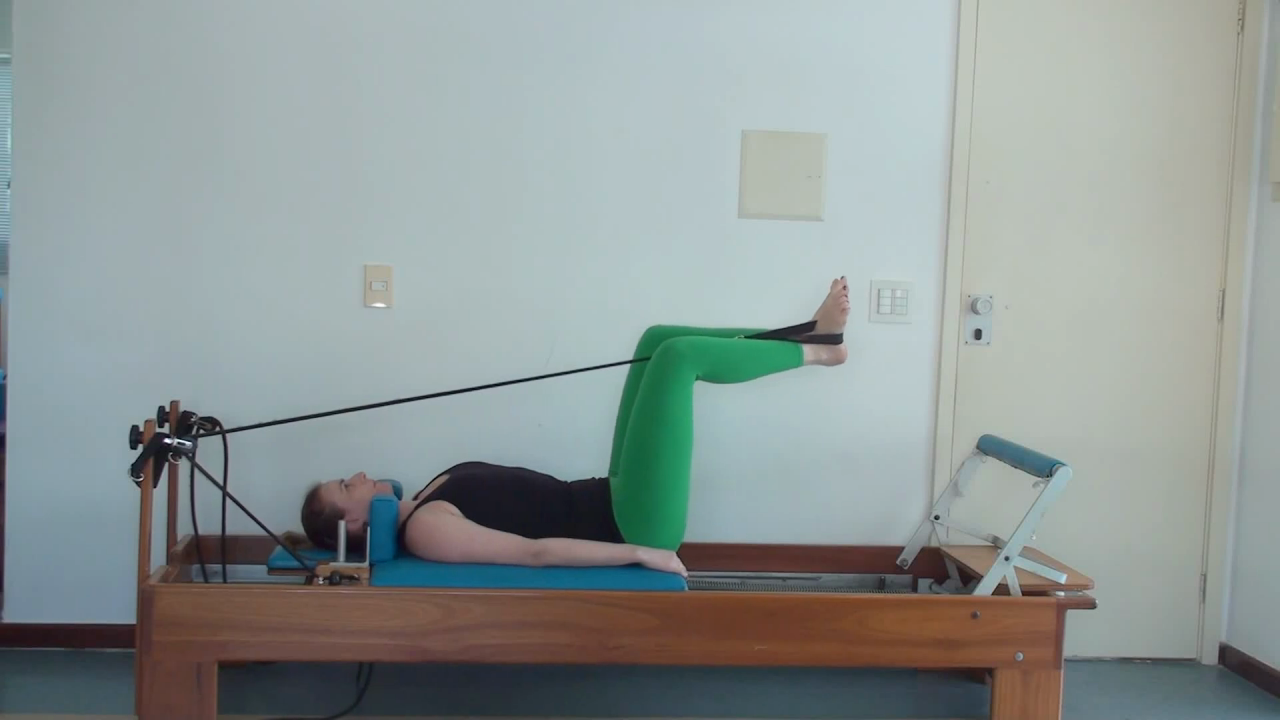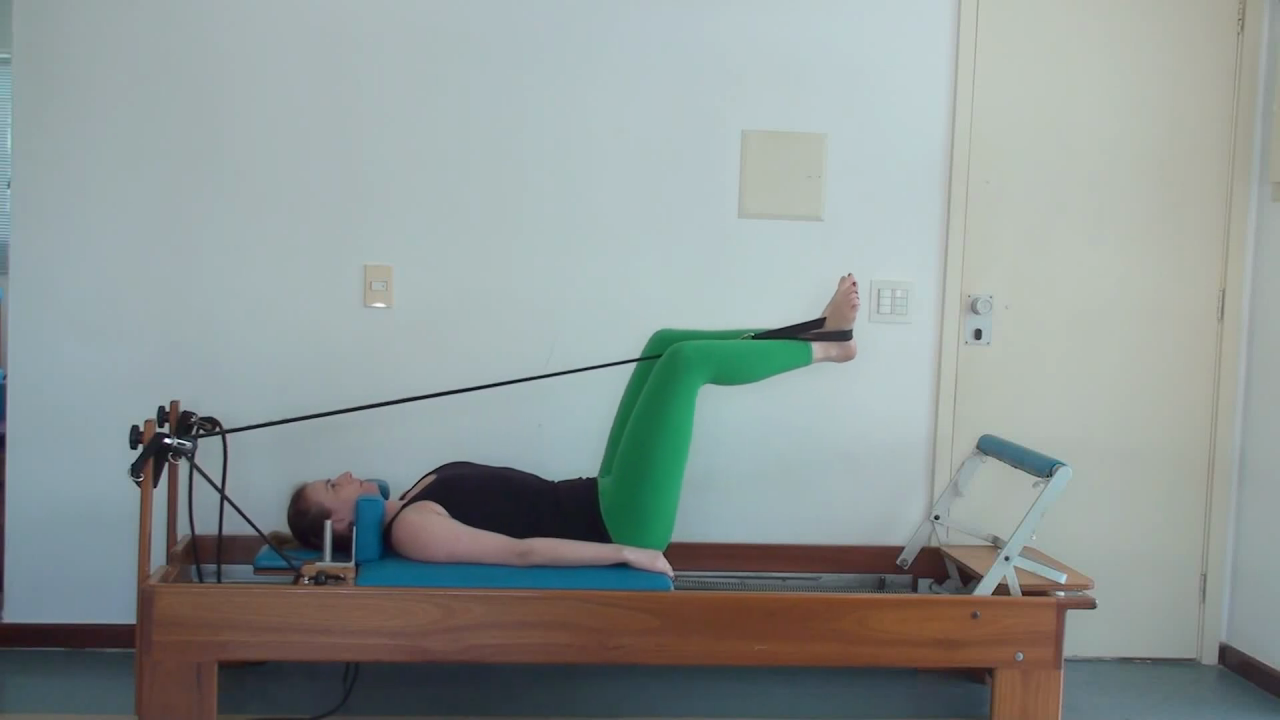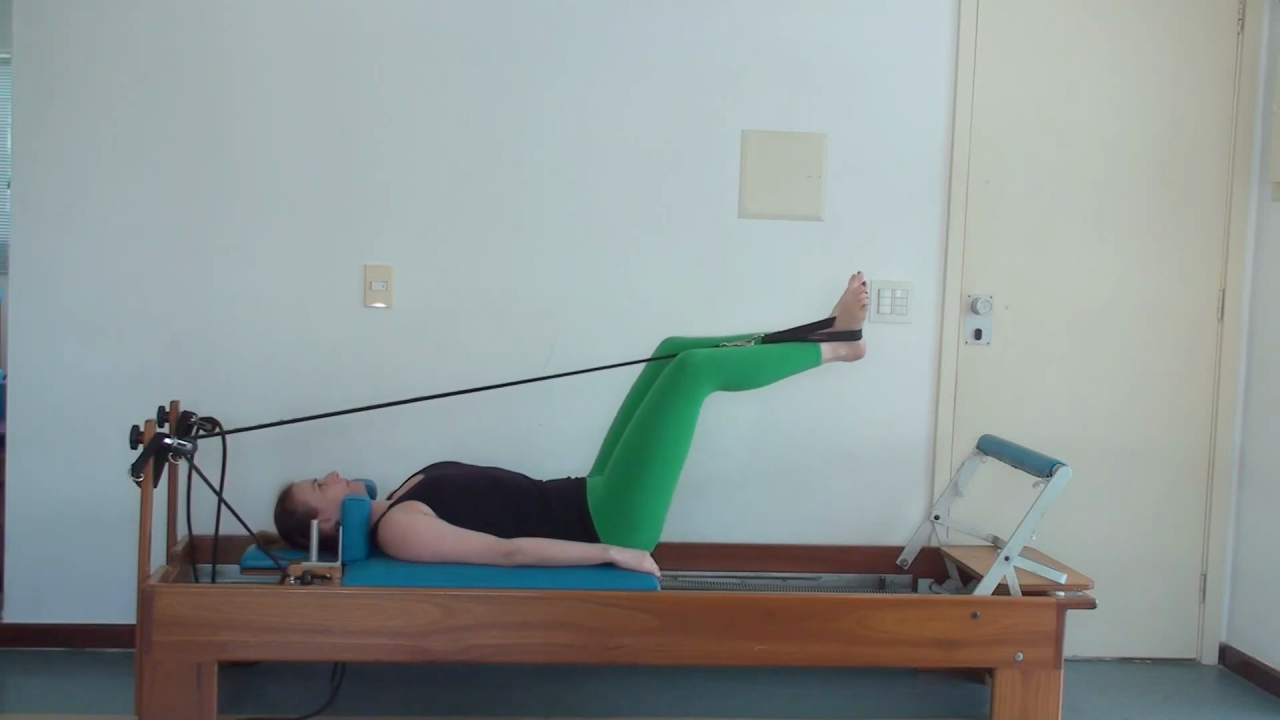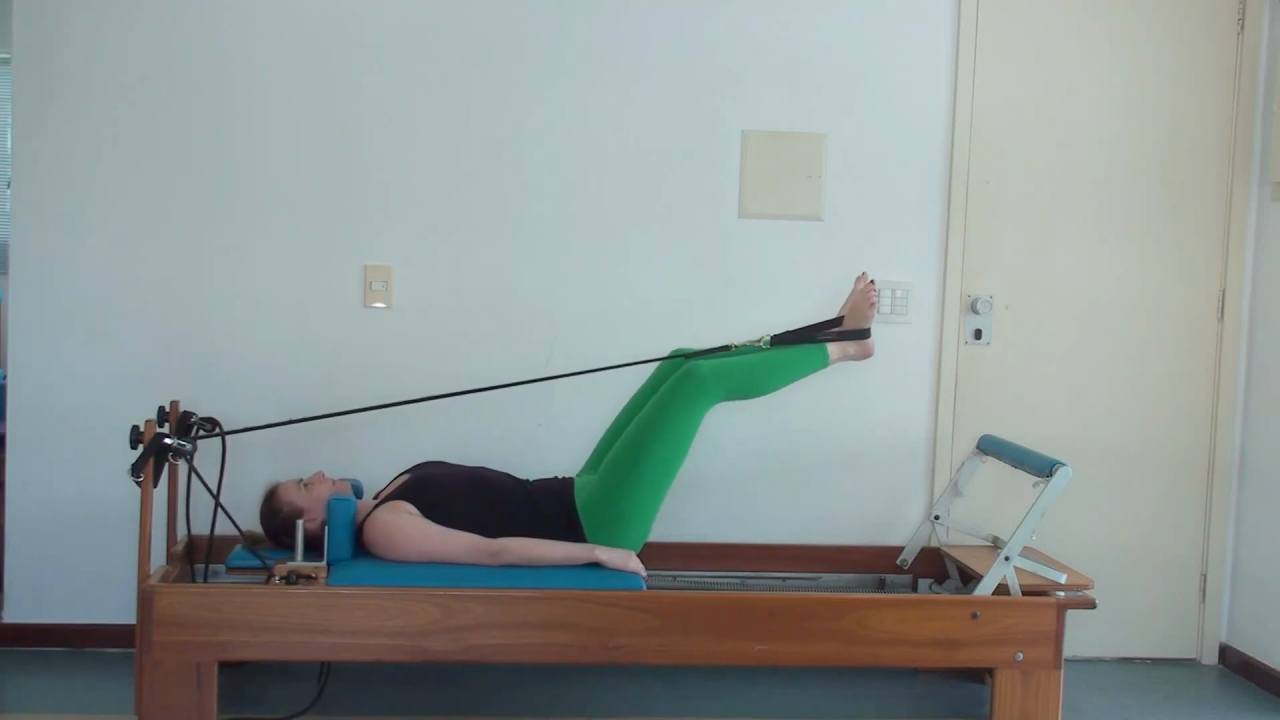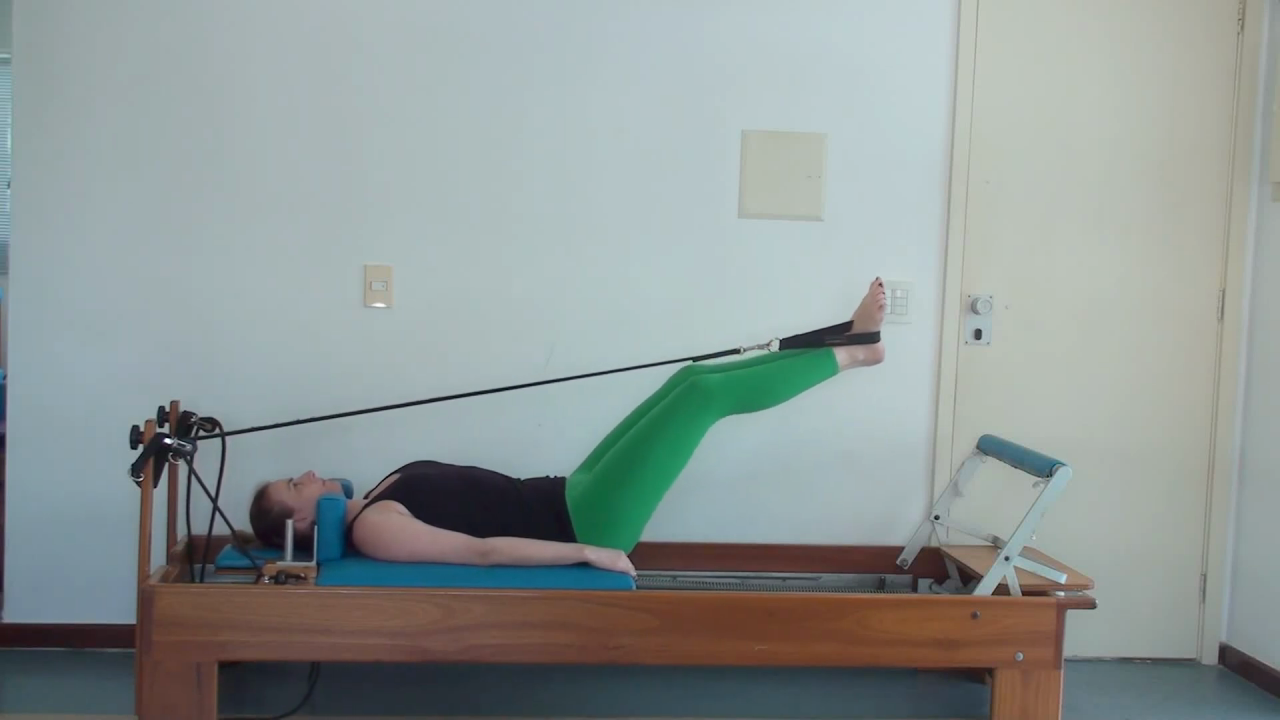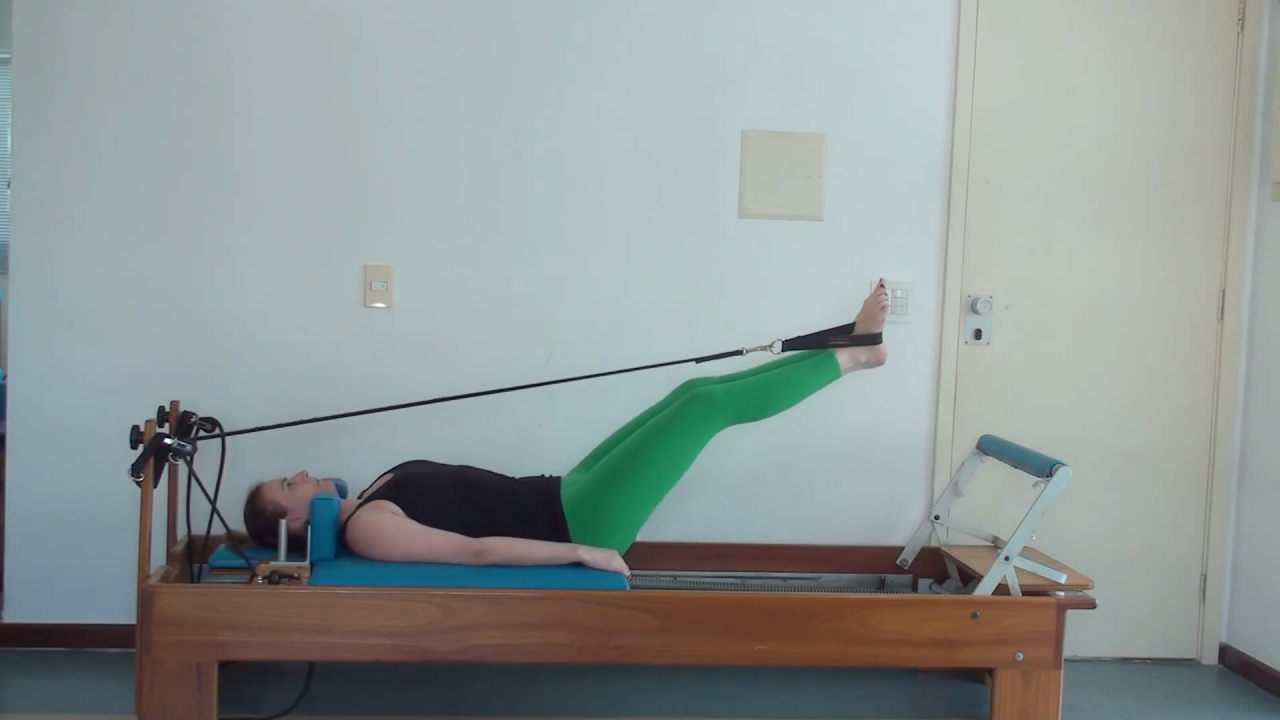
dt=0.4s
person 1, frame 1
left shoulder: (429, 501)
right shoulder: (424, 531)
right elbow: (534, 553)
right wrist: (640, 553)
left hip: (613, 500)
right hip: (630, 525)
left knee: (660, 340)
right knee: (679, 354)
left ankle: (807, 338)
right ankle: (813, 351)
person 1, frame 2
left shoulder: (418, 498)
right shoulder: (411, 531)
right elbow: (520, 552)
right wrist: (625, 552)
left hip: (599, 499)
right hip: (618, 524)
left knee: (666, 343)
right knee: (685, 361)
left ankle: (812, 335)
right ankle: (822, 350)
person 1, frame 3
left shoulder: (403, 500)
right shoulder: (397, 531)
right elbow: (507, 550)
right wrist: (612, 552)
left hip: (589, 498)
right hip: (605, 523)
left knee: (674, 351)
right knee: (695, 369)
left ankle: (822, 336)
right ankle: (832, 349)
person 1, frame 4
left shoulder: (389, 500)
right shoulder: (383, 530)
right elbow: (492, 550)
right wrist: (597, 552)
left hip: (577, 496)
right hip: (592, 522)
left knee: (683, 363)
right knee: (699, 380)
left ankle: (833, 337)
right ankle: (840, 348)
person 1, frame 5
left shoulder: (378, 500)
right shoulder: (372, 530)
right elbow: (482, 551)
right wrist: (587, 553)
left hip: (567, 496)
right hip: (581, 522)
left knee: (692, 379)
right knee: (706, 393)
left ankle: (843, 343)
right ankle: (849, 355)
person 1, frame 6
left shoulder: (373, 499)
right shoulder: (367, 530)
right elbow: (475, 550)
right wrist: (581, 551)
left hip: (564, 496)
right hip: (575, 522)
left knee: (695, 391)
right knee: (709, 404)
left ankle: (848, 346)
right ankle: (850, 357)
